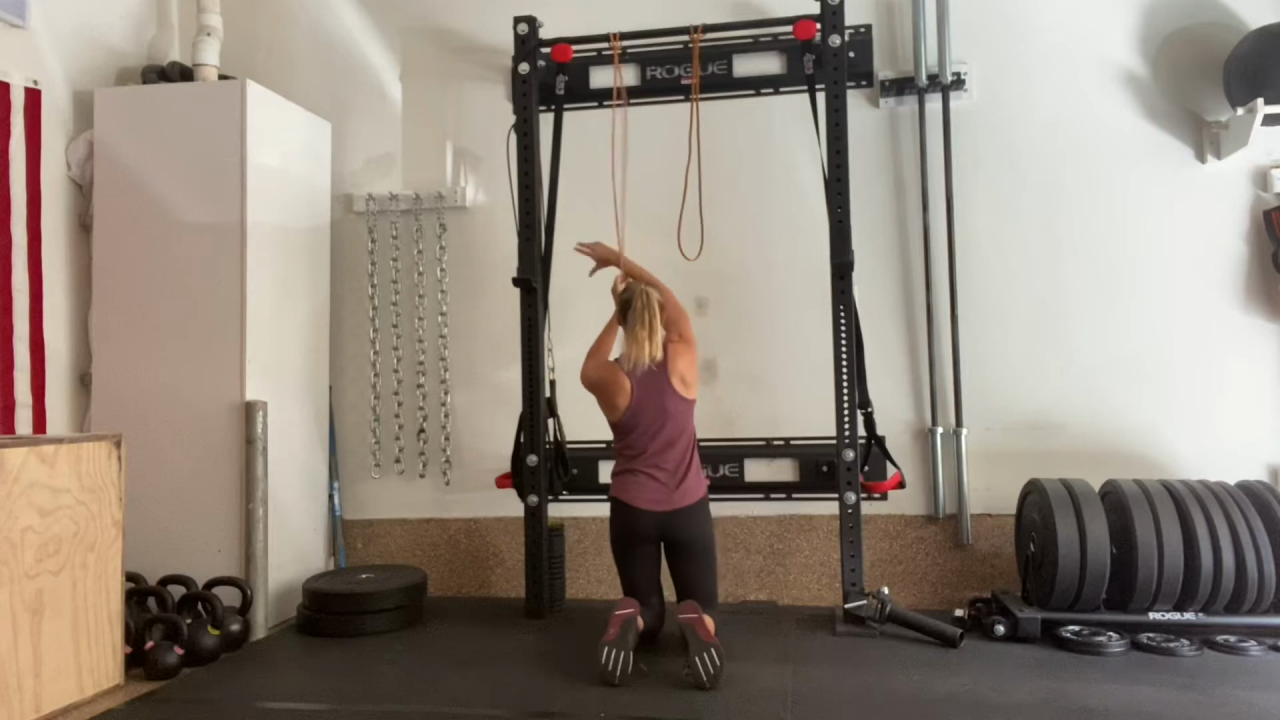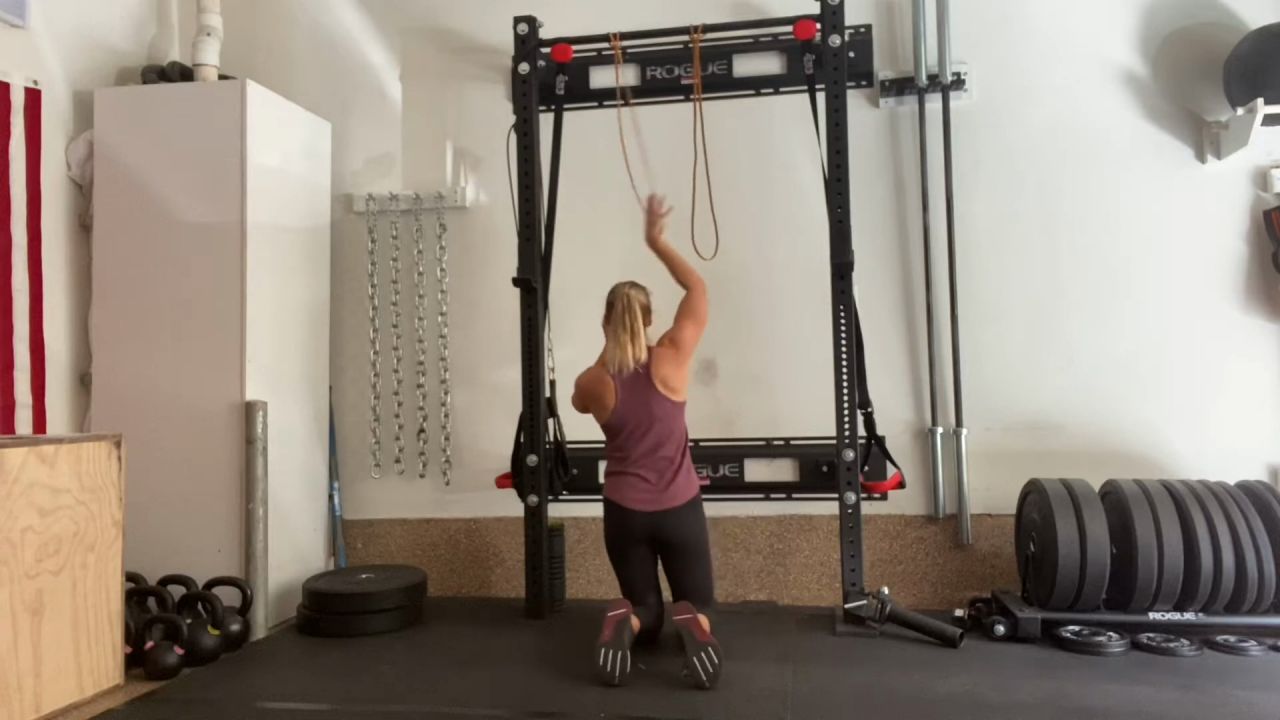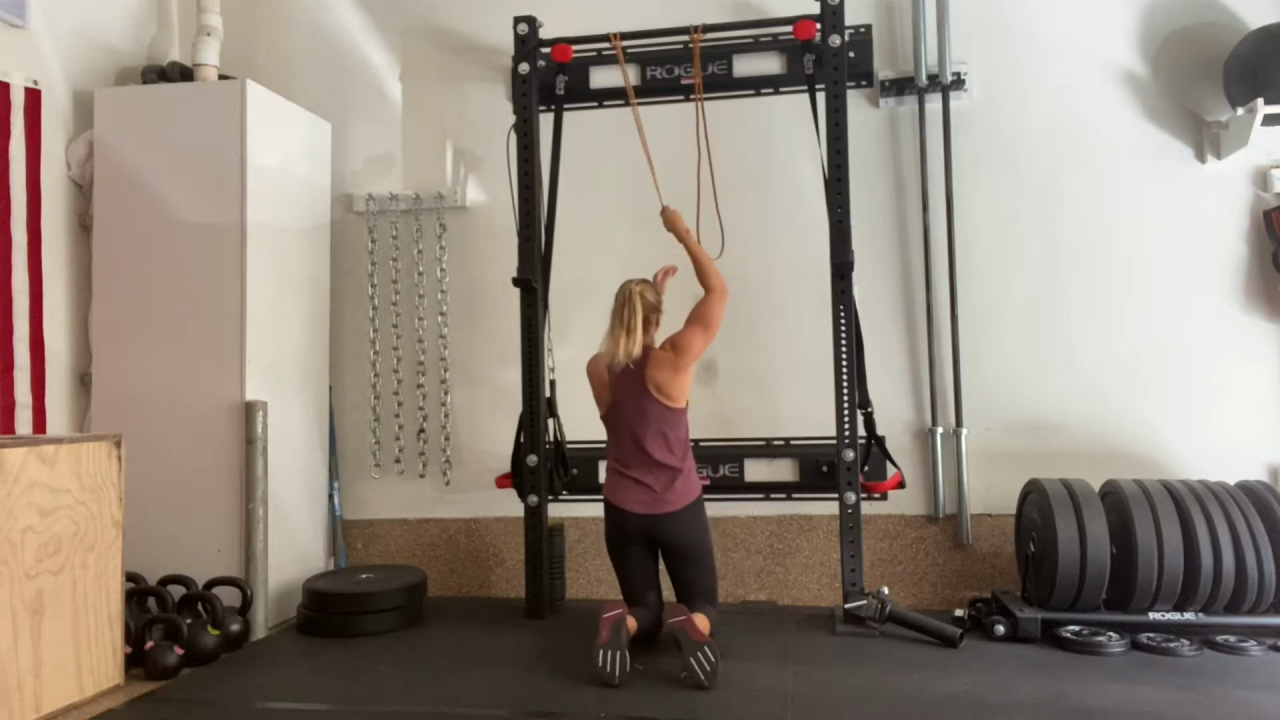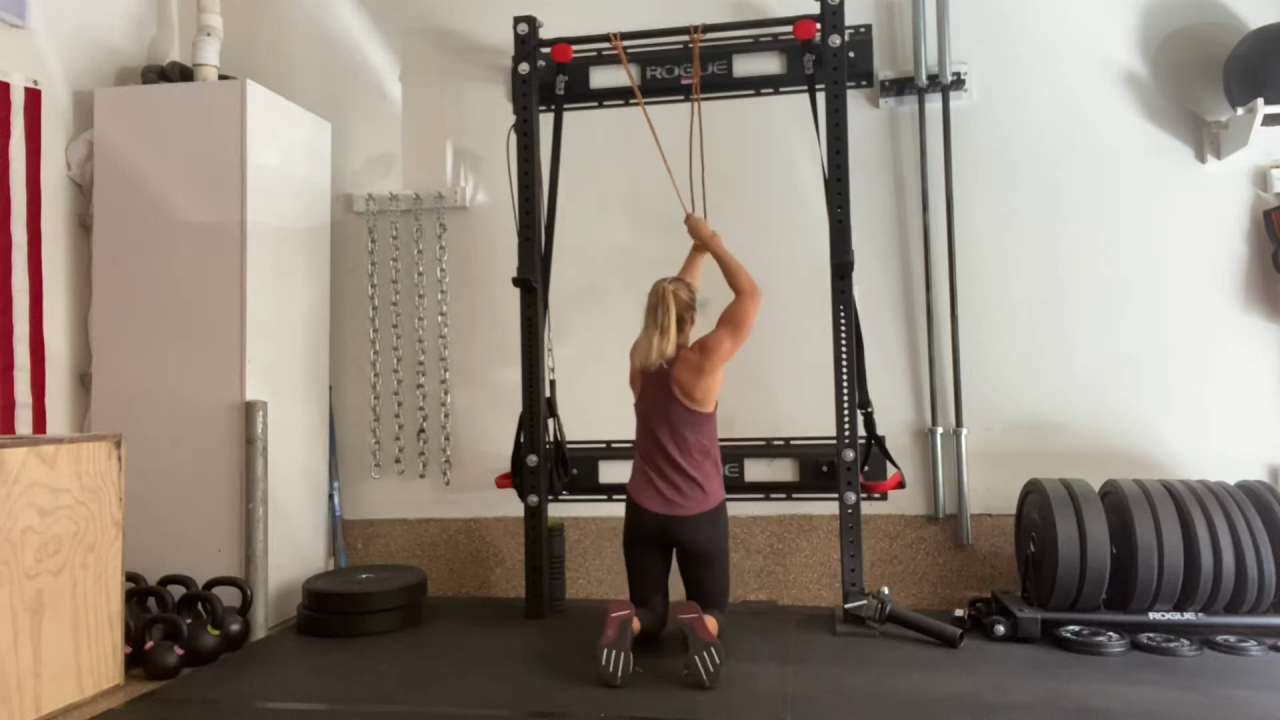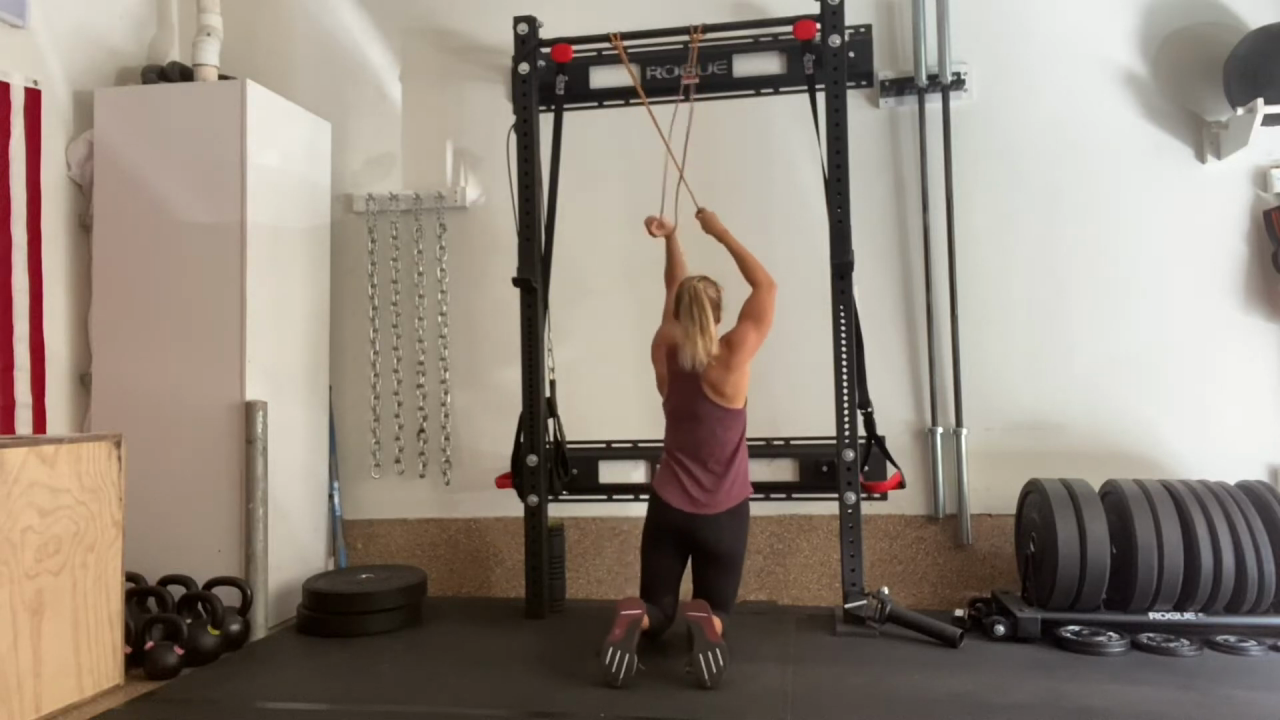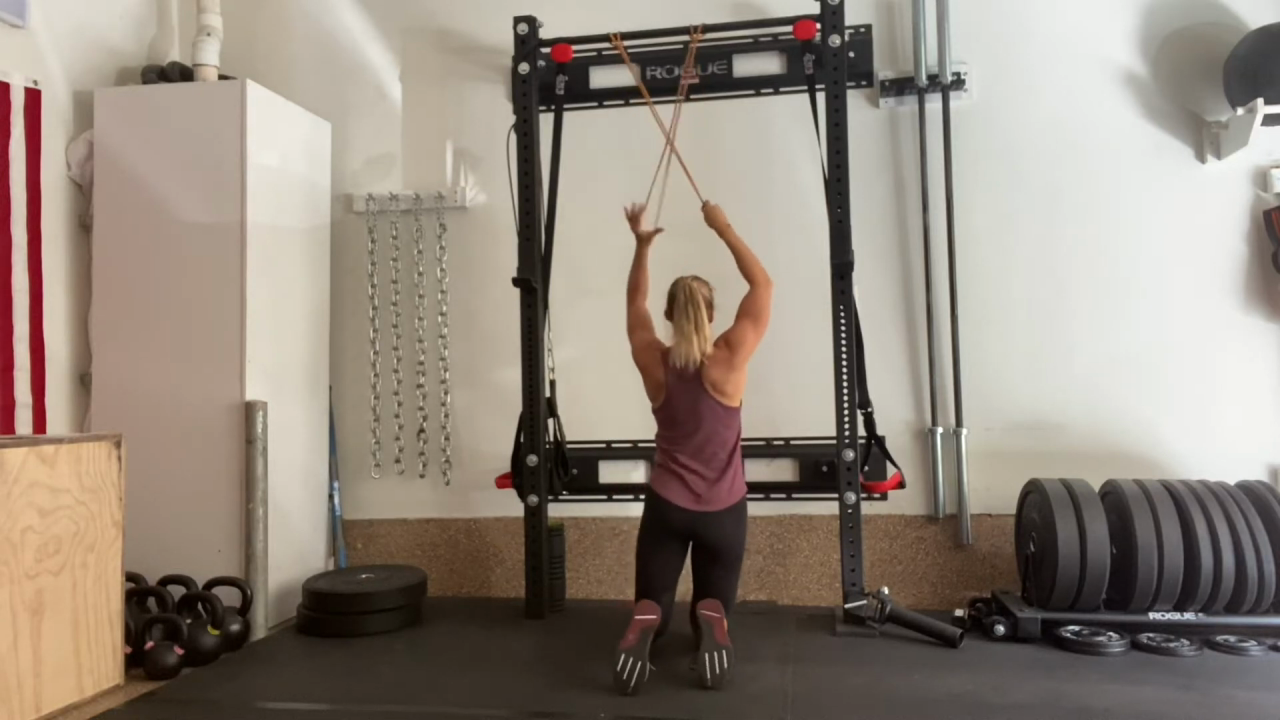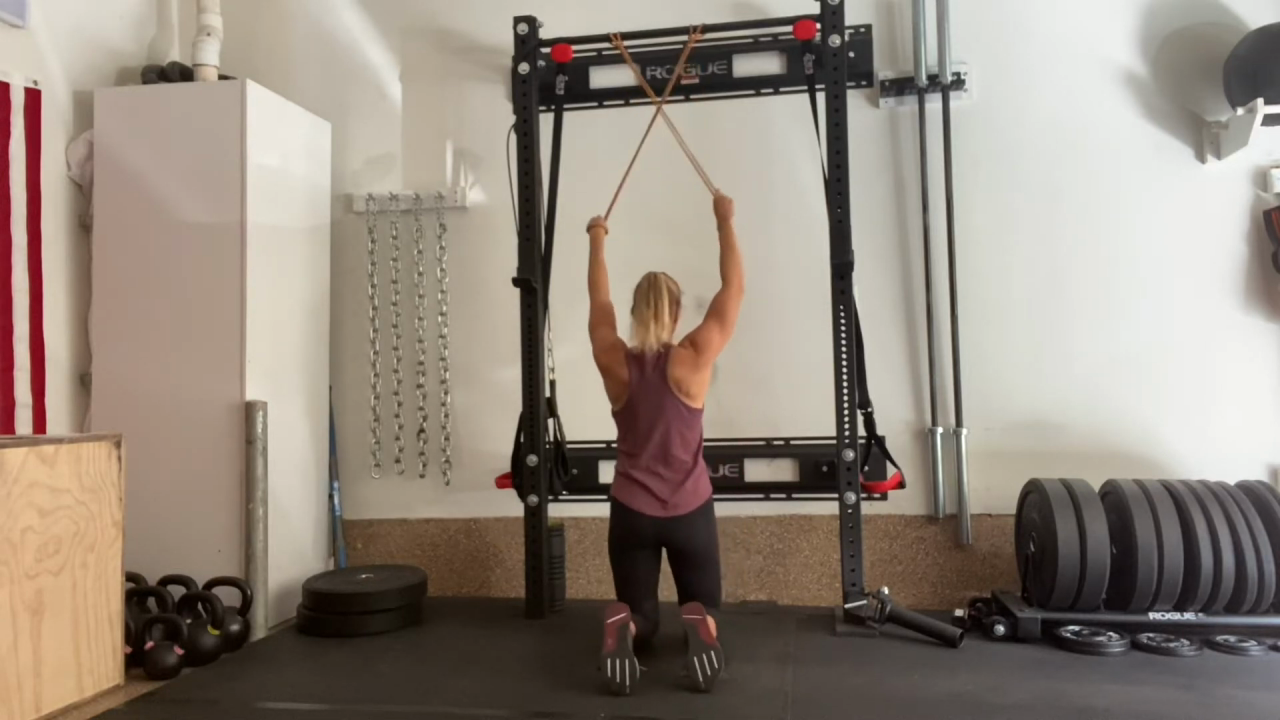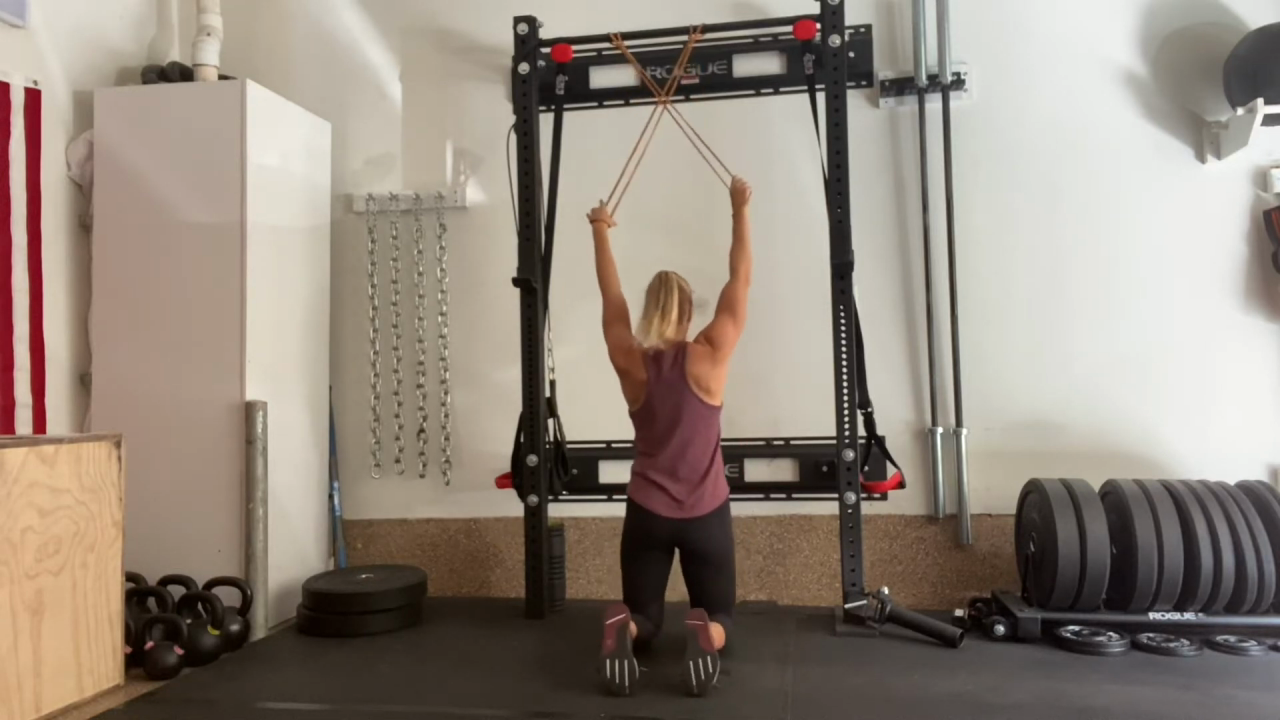
dt=0.4s
person 1, frame 1
left shoulder: (608, 378)
right shoulder: (683, 356)
right elbow: (665, 295)
left wrist: (618, 309)
right wrist: (619, 259)
left hip: (632, 509)
right hip: (687, 507)
left knee: (647, 610)
right knee: (703, 604)
left ankle: (629, 623)
right ankle: (696, 624)
person 1, frame 2
left shoulder: (595, 383)
right shoulder: (672, 360)
right elbow: (697, 289)
left wrist: (610, 349)
right wrist: (657, 240)
left hip: (625, 512)
right hip: (680, 508)
left knee: (646, 613)
right knee: (698, 603)
left ankle: (626, 623)
right ankle: (692, 623)
person 1, frame 3
left shoulder: (598, 370)
right shoulder: (672, 361)
left elbow: (629, 363)
right elbow: (718, 293)
left wrist: (652, 287)
right wrist: (682, 233)
left hip: (624, 512)
right hip: (679, 510)
left knee: (645, 611)
right knee: (701, 604)
left ankle: (622, 625)
right ankle: (689, 626)
person 1, frame 4
left shoulder: (638, 360)
right shoulder: (702, 364)
left elbow: (672, 297)
right elbow: (749, 294)
left wrist: (700, 251)
right wrist: (707, 241)
left hip: (645, 511)
right hip: (701, 513)
left knee: (650, 612)
right knee: (712, 609)
left ankle: (626, 625)
right ankle: (697, 622)
person 1, frame 5
left shoulder: (664, 357)
right shoulder: (731, 361)
left elbow: (675, 292)
right elbow: (765, 287)
left wrist: (671, 241)
right wrist: (720, 233)
left hip: (668, 508)
right hip: (723, 514)
left knee: (657, 608)
right knee: (715, 609)
left ankle: (633, 619)
right ankle: (704, 625)
person 1, frame 6
left shoulder: (652, 362)
right shoulder: (729, 360)
left elbow: (636, 303)
right elbow: (762, 284)
left wrist: (641, 247)
right wrist: (722, 227)
left hip: (666, 507)
right hip: (722, 511)
left knee: (654, 606)
right knee: (714, 603)
left ankle: (642, 622)
right ankle: (710, 623)
person 1, frame 7
left shoulder: (614, 363)
right shoulder: (693, 360)
left elbow: (599, 298)
right elbow: (734, 288)
left wrist: (597, 239)
right wrist: (724, 220)
left hip: (631, 512)
right hip: (689, 512)
left knee: (642, 619)
right knee: (704, 605)
left ankle: (623, 627)
right ankle: (698, 629)
person 1, frame 8
left shoulder: (631, 363)
right shoulder: (709, 358)
left elbow: (611, 294)
right elbow: (740, 281)
left wrist: (600, 230)
right wrist: (740, 210)
left hip: (648, 512)
right hip: (705, 513)
left knee: (645, 615)
right knee: (718, 615)
left ankle: (623, 628)
right ankle: (704, 634)
